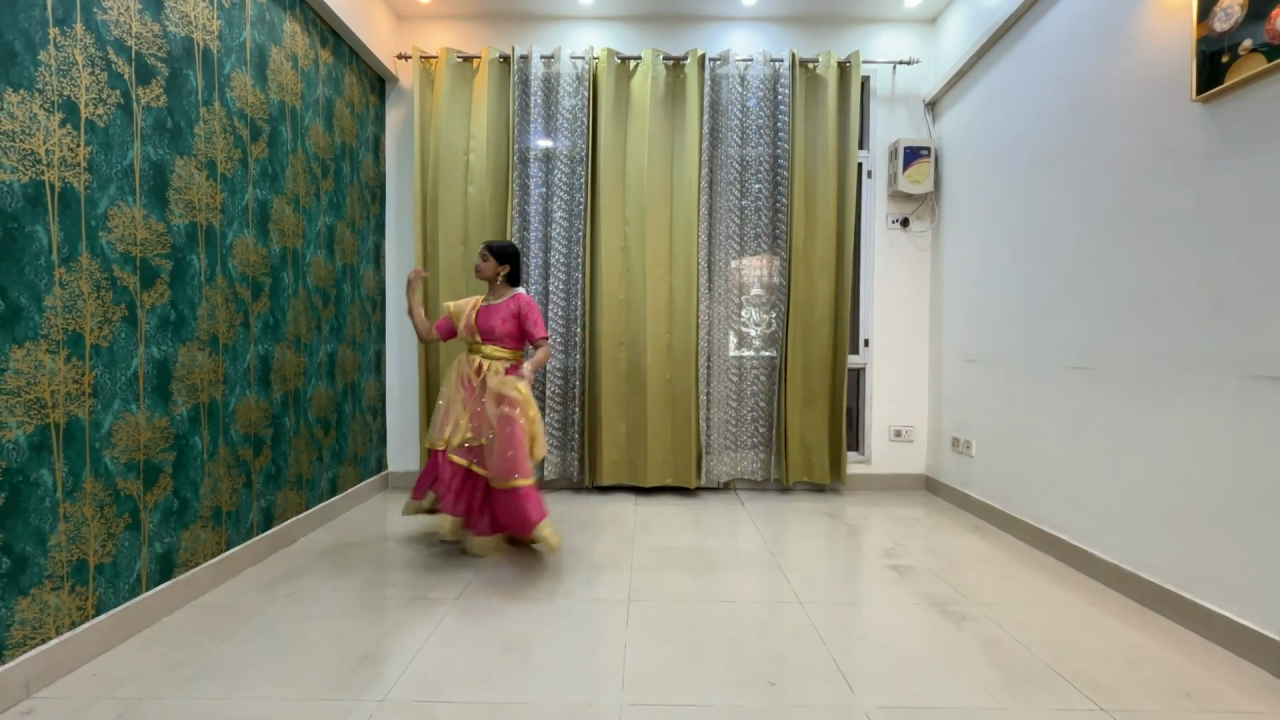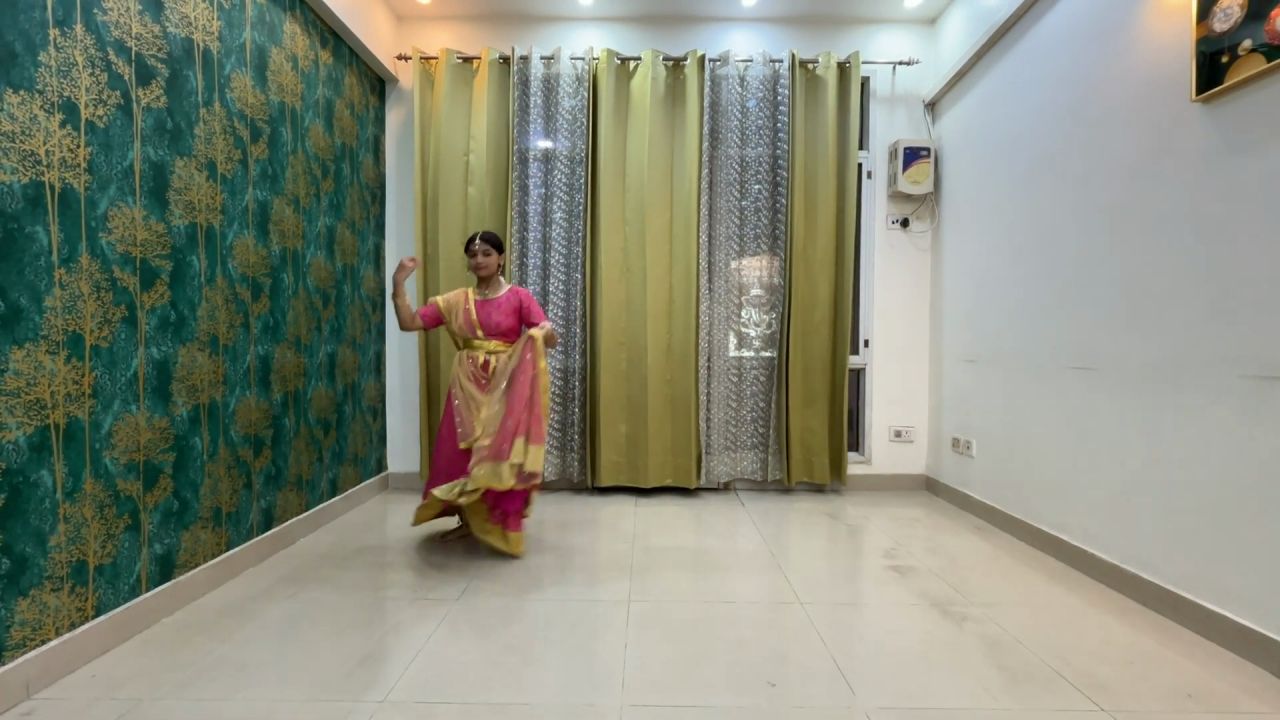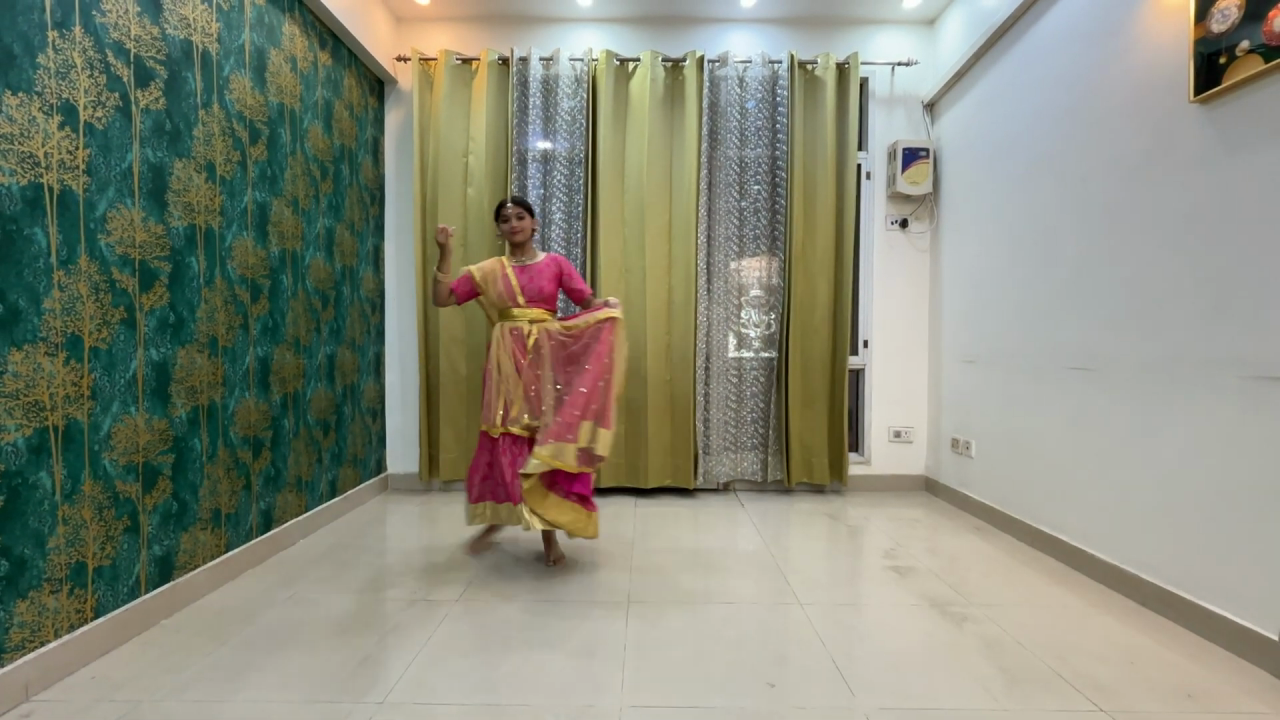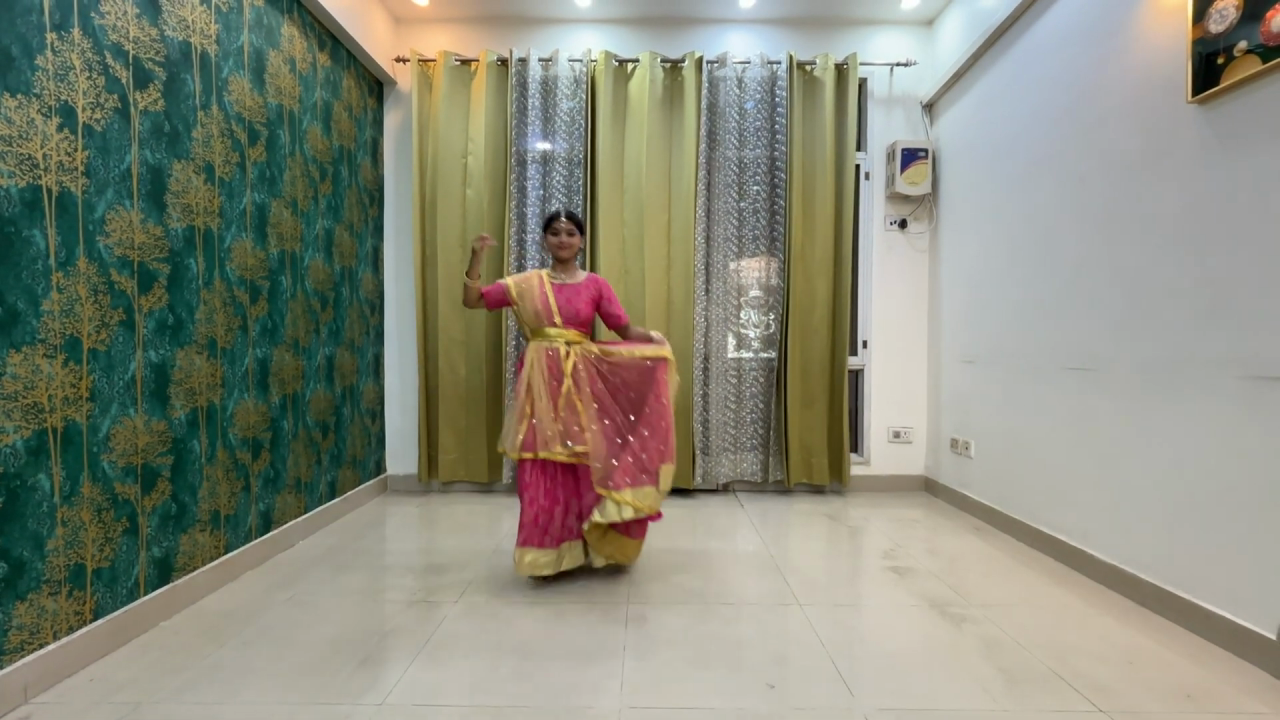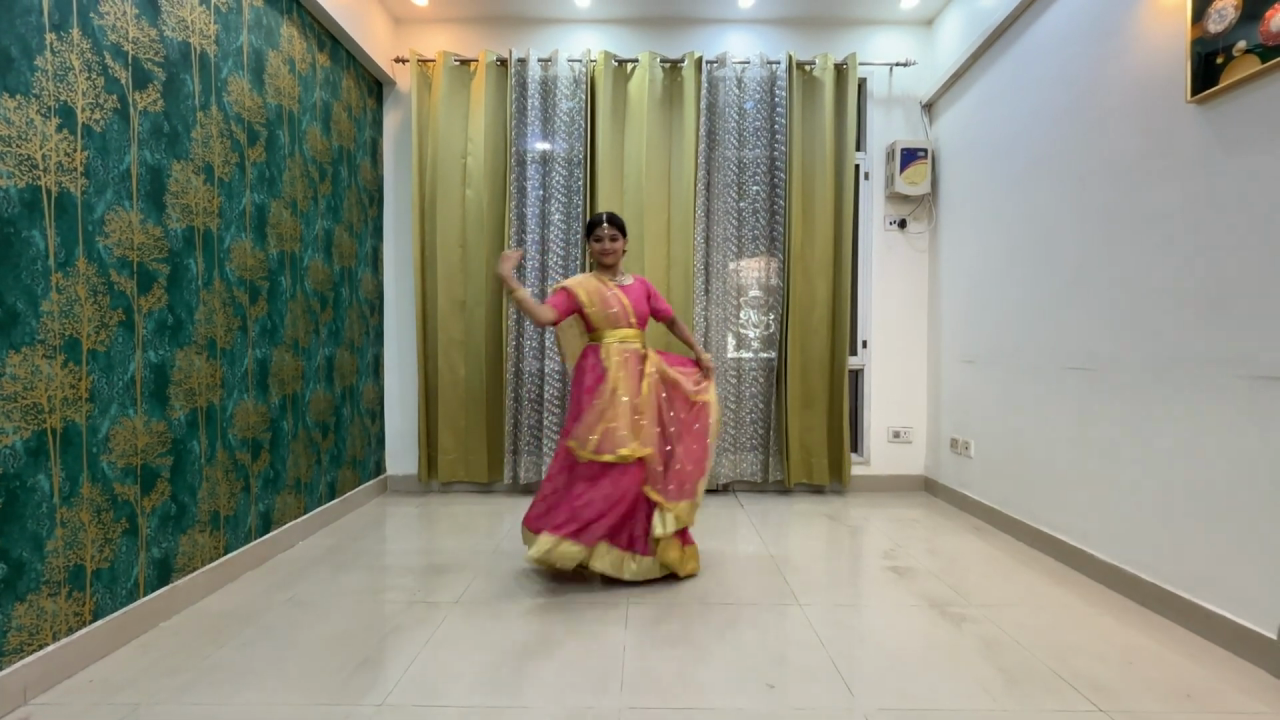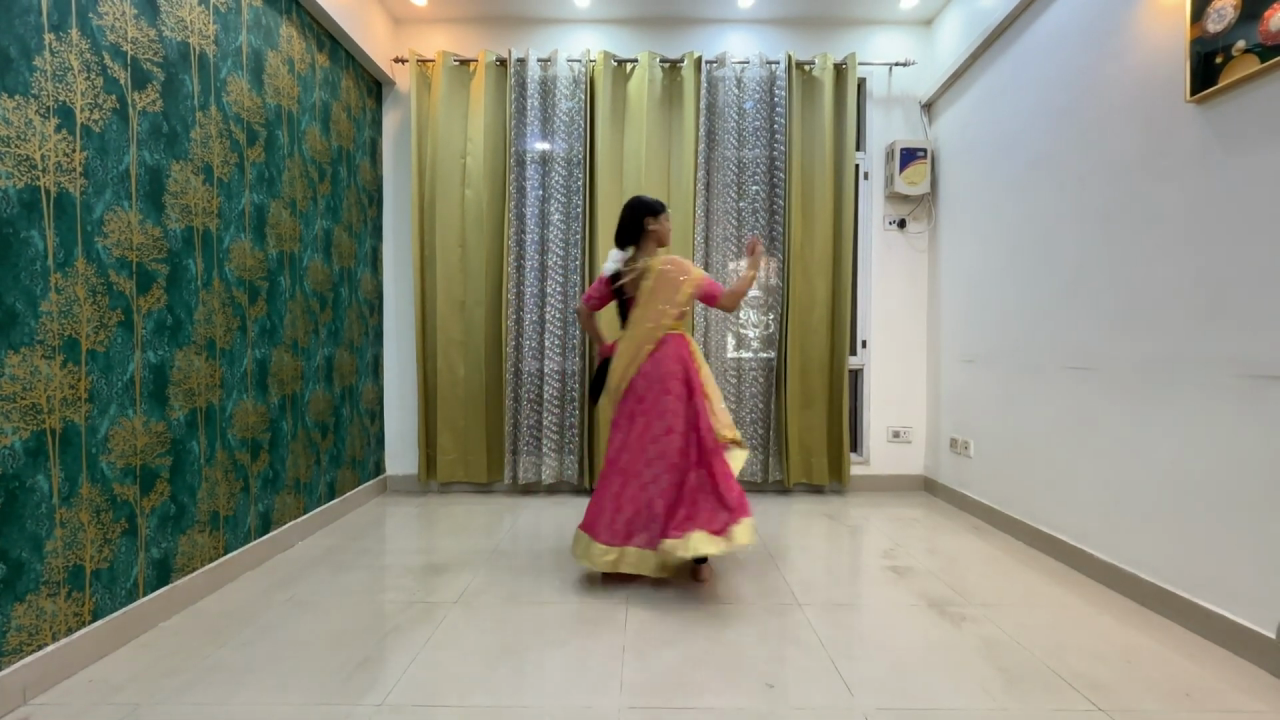
dt=0.3s
person 1, frame 1
left shoulder: (522, 303)
right shoulder: (467, 307)
left elbow: (543, 347)
right elbow: (427, 335)
left wrist: (530, 367)
right wrist: (412, 294)
left hip: (501, 387)
right hip: (465, 387)
left knee: (496, 457)
right knee: (453, 456)
right ankle: (462, 523)
person 1, frame 2
left shoulder: (519, 297)
right shoulder: (455, 301)
left elbow: (548, 337)
right elbow: (409, 323)
left wrist: (544, 333)
right wrist: (399, 283)
left hip: (505, 382)
right hip: (468, 384)
left knee: (504, 452)
right knee: (463, 452)
left ankle: (503, 529)
right ankle: (469, 521)
person 1, frame 3
left shoulder: (555, 264)
right shoulder: (487, 270)
left elbow: (588, 302)
right elbow: (441, 299)
left wrist: (608, 305)
right wrist: (445, 252)
left hip: (549, 355)
right hip: (508, 357)
left knee: (548, 438)
right knee: (508, 439)
left ankle: (550, 533)
right ankle: (495, 519)
person 1, frame 4
left shoulder: (595, 285)
right shoulder: (526, 283)
left elbow: (624, 328)
right elbow: (473, 301)
left wrist: (650, 337)
right wrist: (476, 260)
left hip: (583, 378)
right hip: (540, 378)
left knee: (594, 458)
right knee: (543, 468)
left ankle: (594, 542)
right ankle: (547, 554)
person 1, frame 5
left shoulder: (640, 284)
right shoulder: (578, 286)
left elbow: (670, 319)
right elbow: (541, 317)
left wrist: (699, 353)
right wrist: (509, 280)
left hip: (643, 378)
right hip: (602, 377)
left knee: (642, 467)
right knee: (609, 464)
left ankle: (638, 550)
right ankle: (568, 544)
person 1, frame 6
left shoulder: (617, 271)
right shoulder: (679, 269)
left elbow: (584, 310)
right elbow: (729, 302)
left wrist: (602, 346)
right wrist: (753, 267)
left hip: (638, 366)
right hip: (673, 365)
left knee: (643, 457)
right knee: (691, 457)
left ankle: (627, 552)
right ankle: (696, 556)
